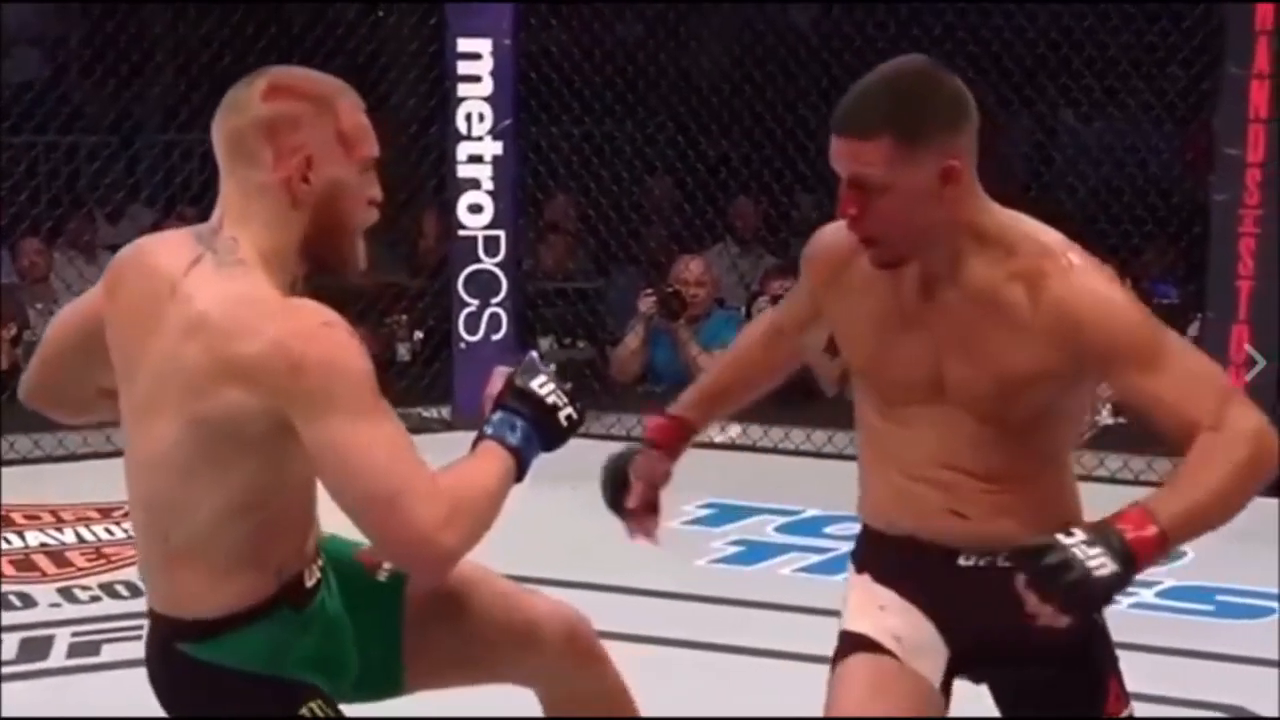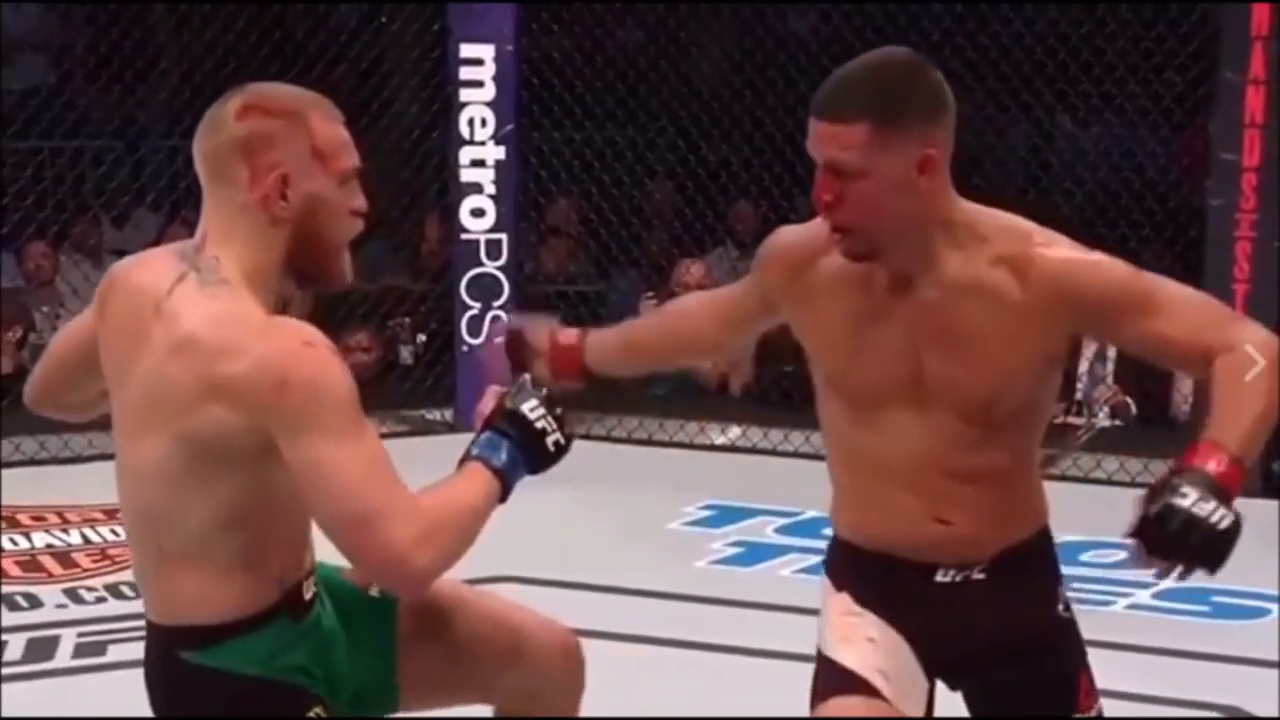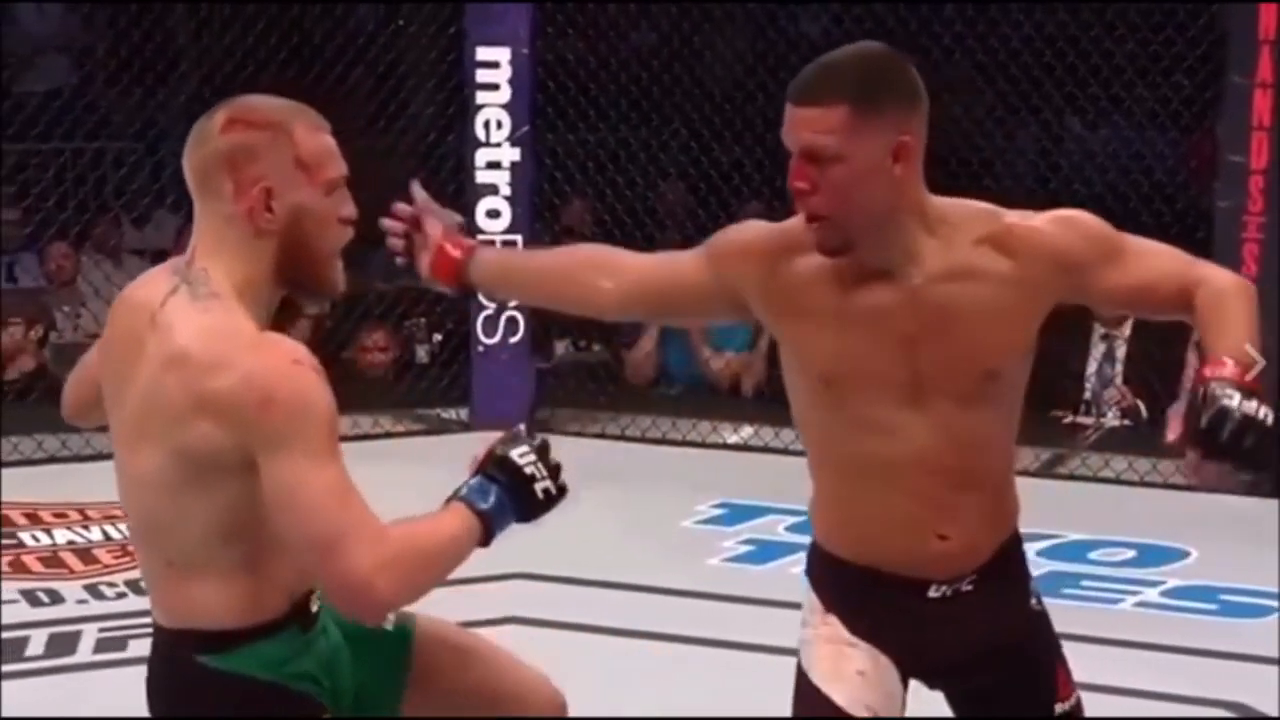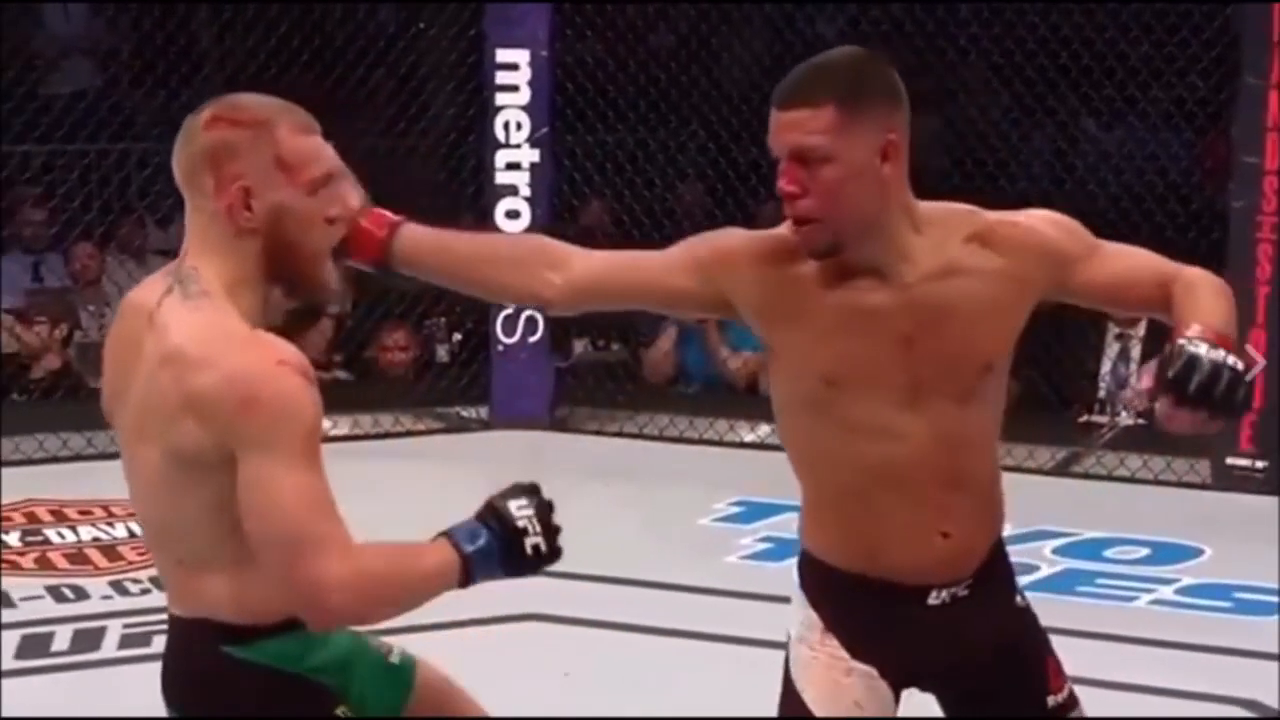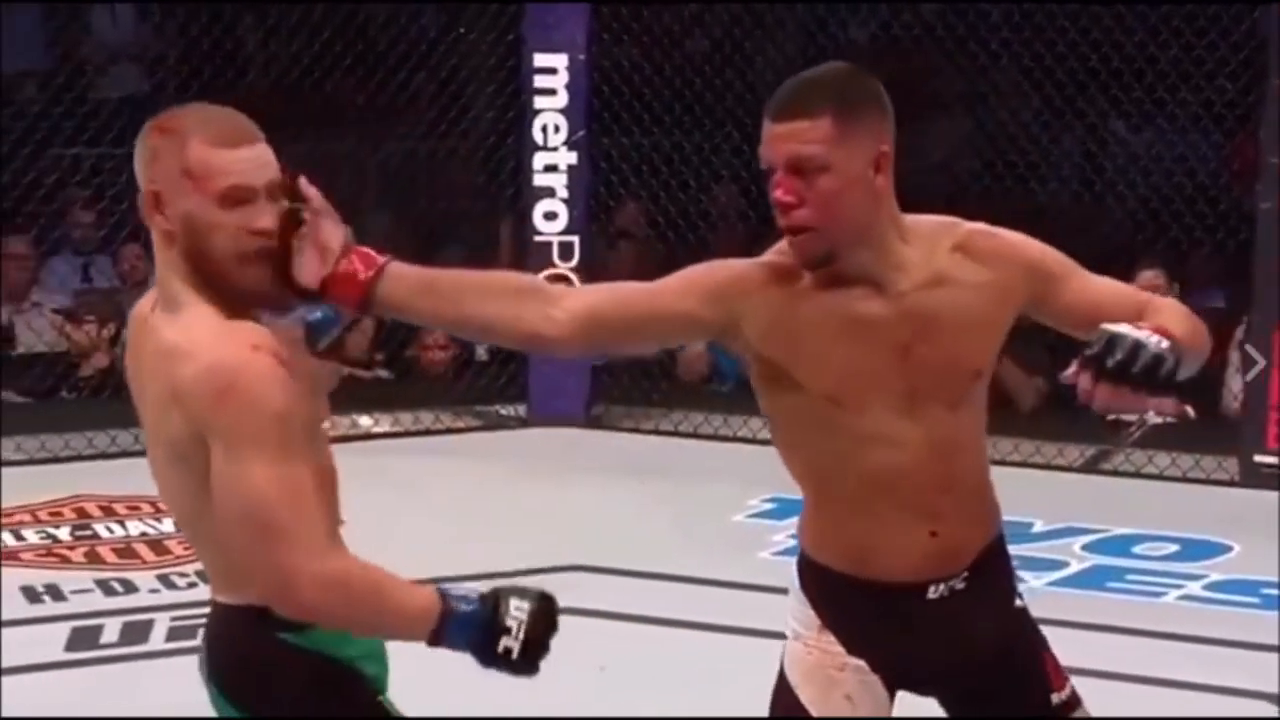
dt=0.4s
person 1, frame 1
left shoulder: (1062, 291)
right shoulder: (836, 258)
right elbow: (780, 334)
left wrist: (1126, 543)
right wrist: (668, 434)
left hip: (1038, 587)
right hip: (896, 575)
person 1, frame 2
left shoulder: (1045, 275)
right shoulder: (798, 263)
right elbow: (718, 319)
left wrist: (1209, 478)
right wrist: (577, 353)
left hip: (1014, 587)
right hip: (870, 590)
person 1, frame 3
left shoulder: (1028, 252)
right shoulder: (768, 264)
right elbow: (617, 282)
right wrist: (461, 261)
left hip: (992, 593)
right hip: (854, 602)
person 1, frame 4
left shoulder: (1012, 250)
right shoulder: (756, 271)
left elbow: (1188, 285)
right elbow: (560, 276)
left wrist: (1205, 344)
right wrist: (380, 237)
left hip: (981, 595)
right hip: (849, 608)
person 1, frame 5
left shoulder: (991, 264)
right shoulder: (749, 296)
left elbow: (1166, 317)
right elbow: (556, 317)
left wrist: (1156, 346)
right wrist: (360, 275)
left hip: (980, 595)
right hip: (847, 610)
person 2, frame 1
left shoulder: (147, 265)
right shoulder: (293, 337)
left elbow: (46, 388)
right elbow: (428, 538)
right wrist: (513, 435)
right hip: (241, 661)
left knee: (560, 641)
person 2, frame 2
left shoulder: (137, 282)
right shoulder: (277, 355)
left elbow: (47, 393)
right elbow: (405, 557)
right wrist: (499, 455)
left hip: (304, 613)
left knee: (546, 660)
person 2, frame 3
left shoulder: (148, 299)
right shoulder: (263, 369)
left elbow: (80, 404)
right elbow: (368, 583)
right wrist: (489, 497)
left hip: (301, 632)
person 2, frame 4
left shoulder: (150, 304)
right shoulder: (254, 370)
left elbow: (123, 404)
right elbow: (329, 590)
right wrist: (478, 546)
left hip: (287, 648)
person 2, frame 5
left shoulder: (162, 315)
right shoulder: (235, 362)
right elbow: (303, 582)
left wrist: (320, 318)
right wrist: (467, 618)
left hip: (271, 645)
right hip: (292, 663)
